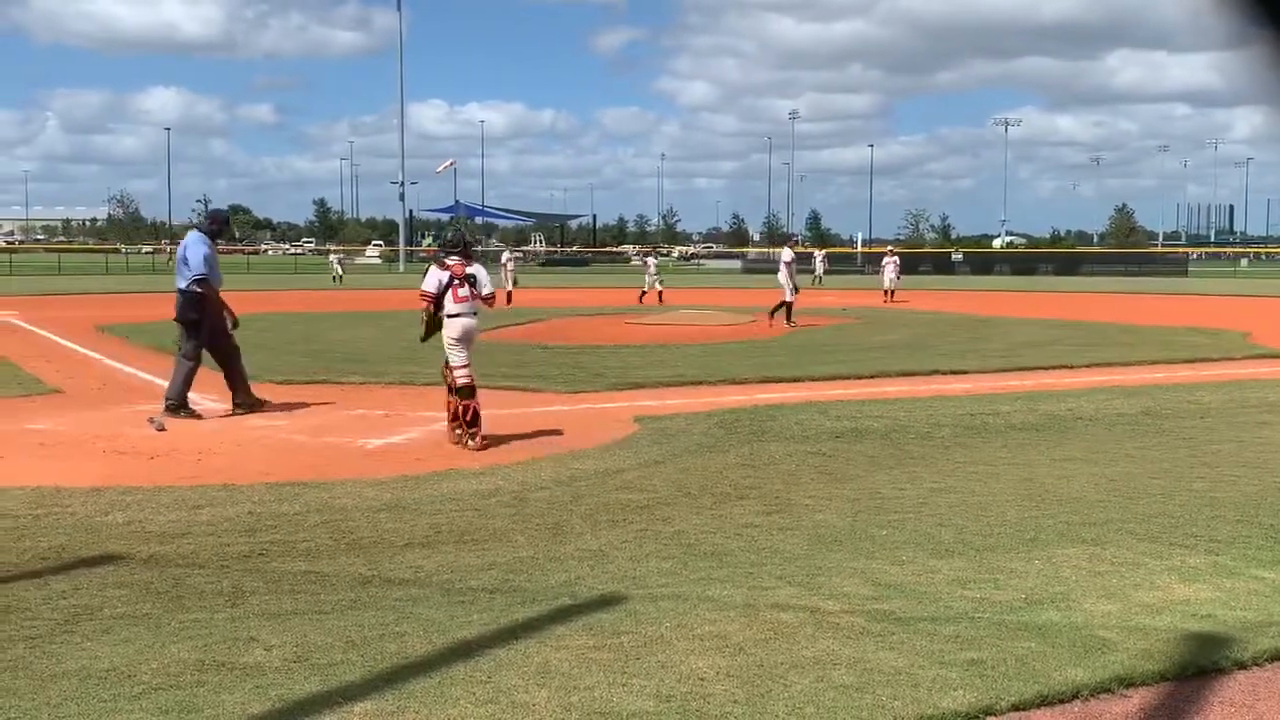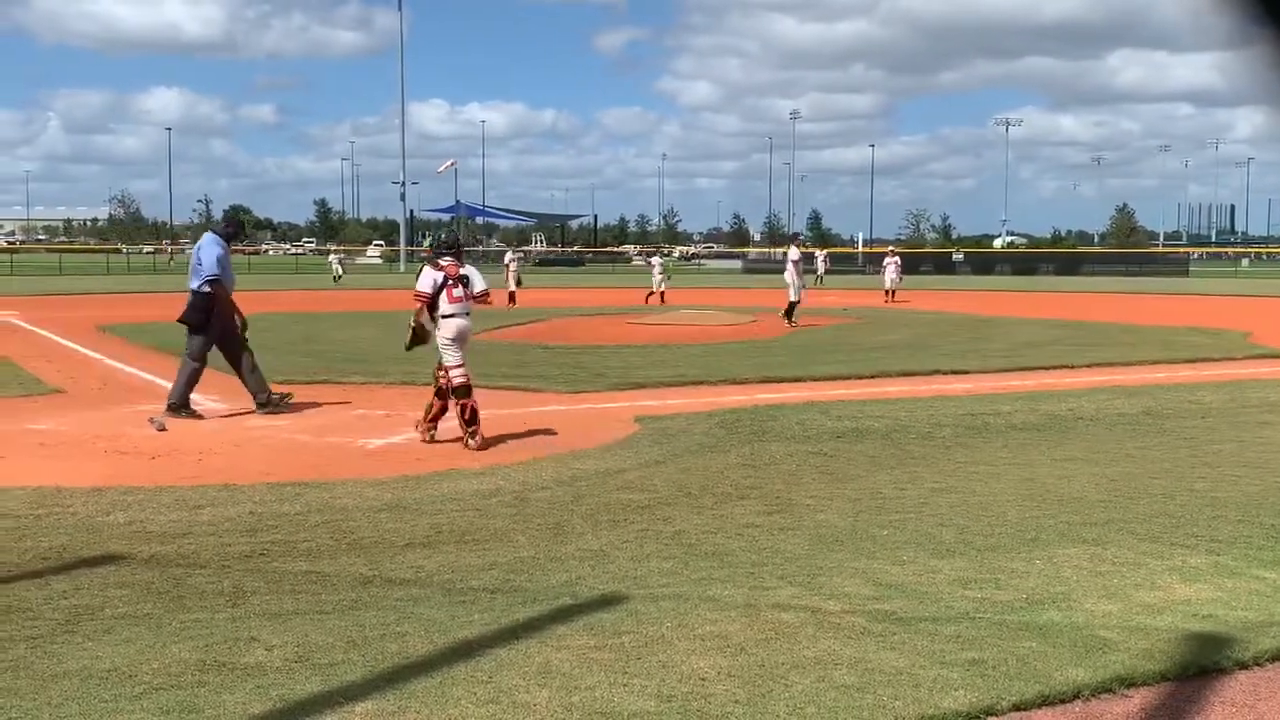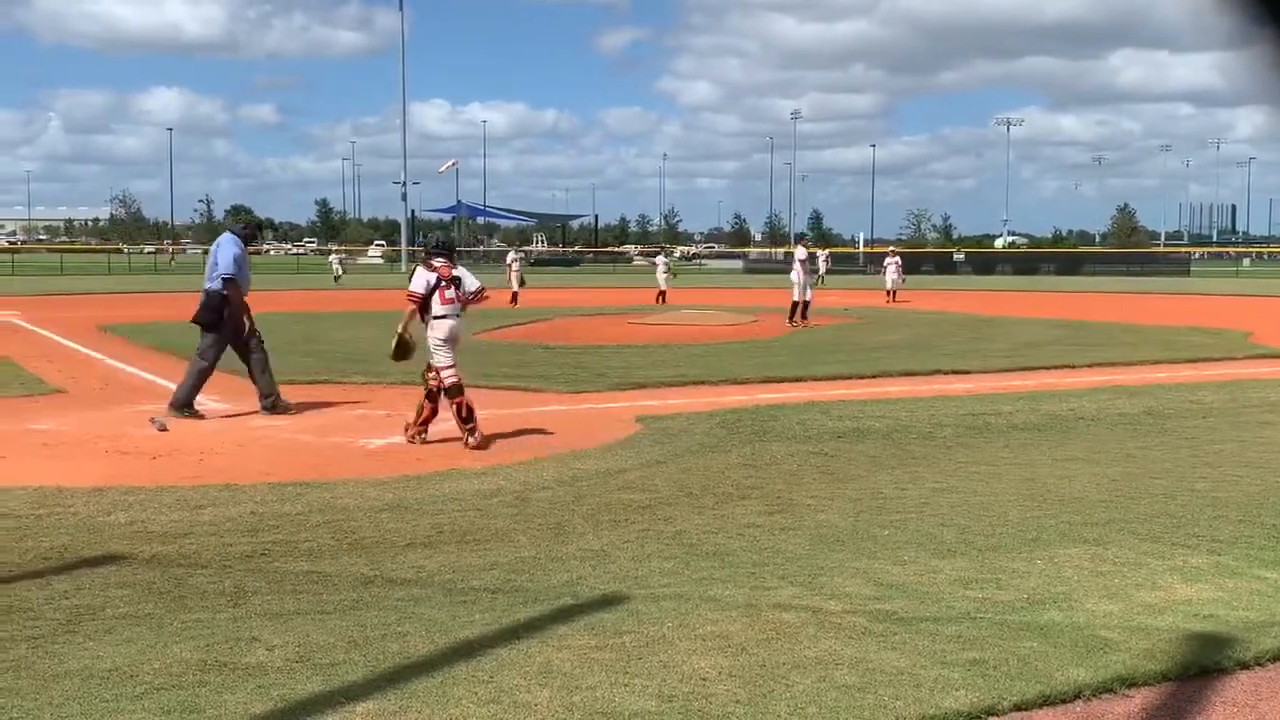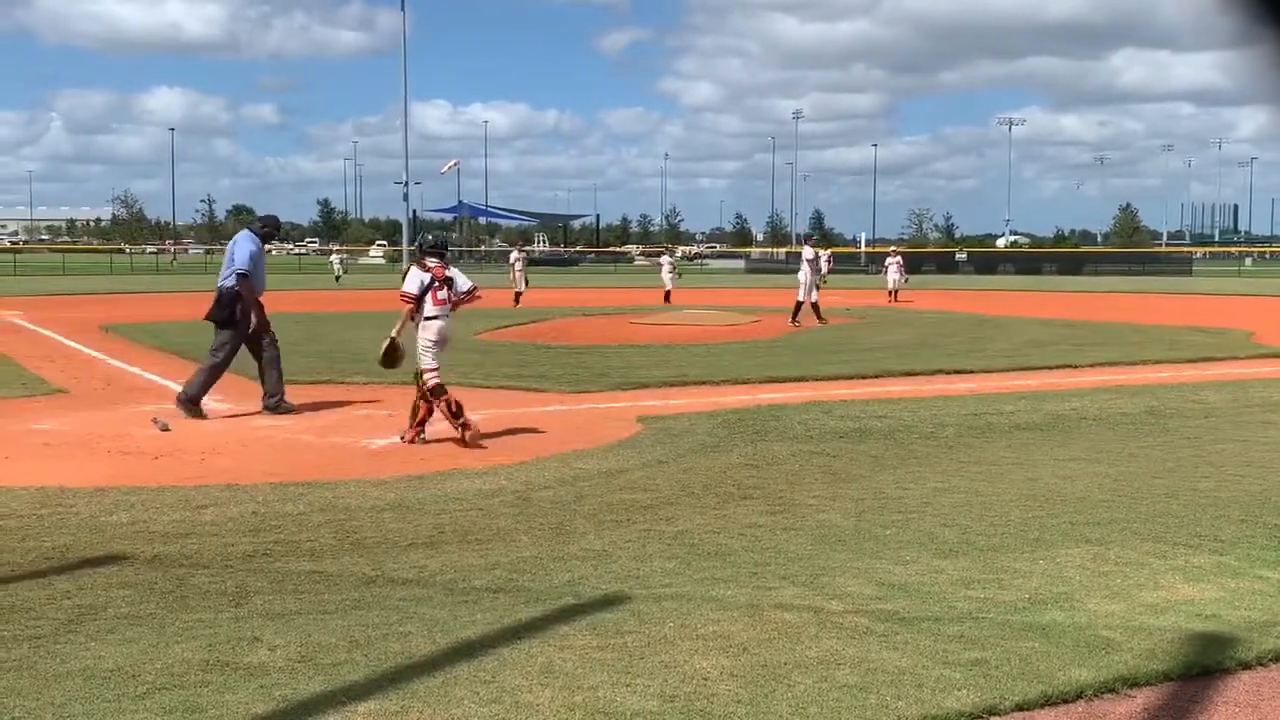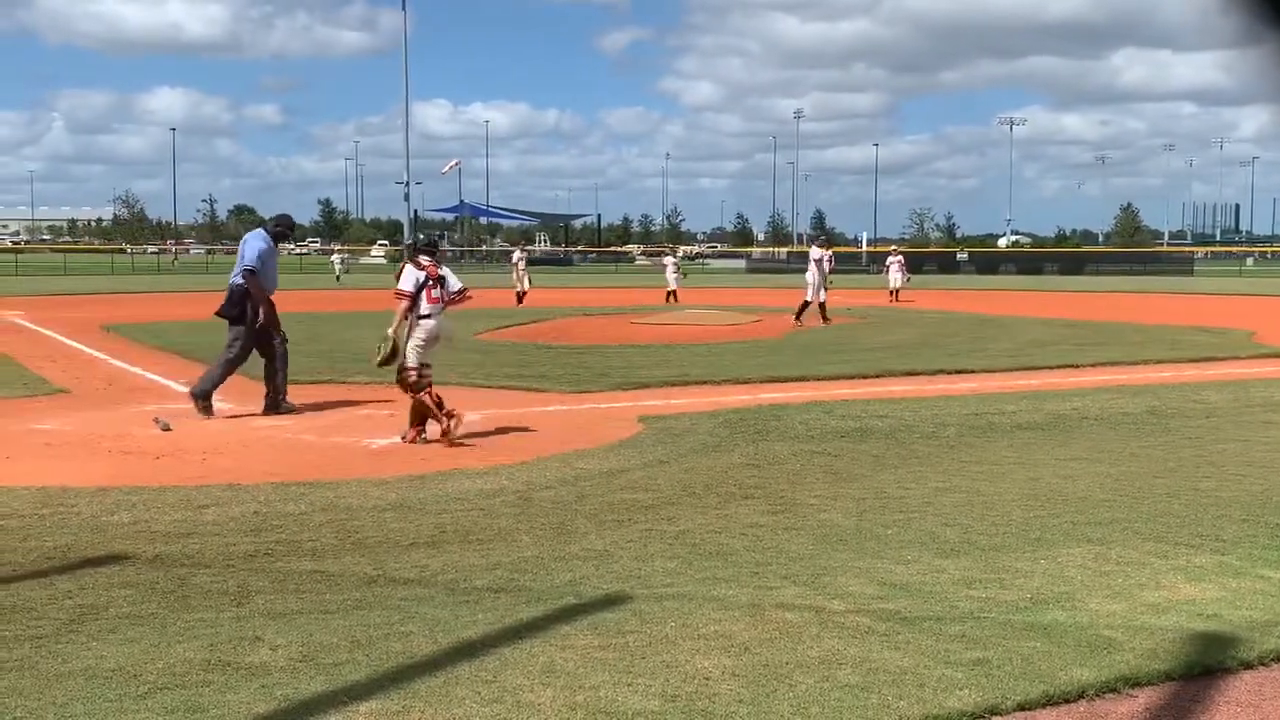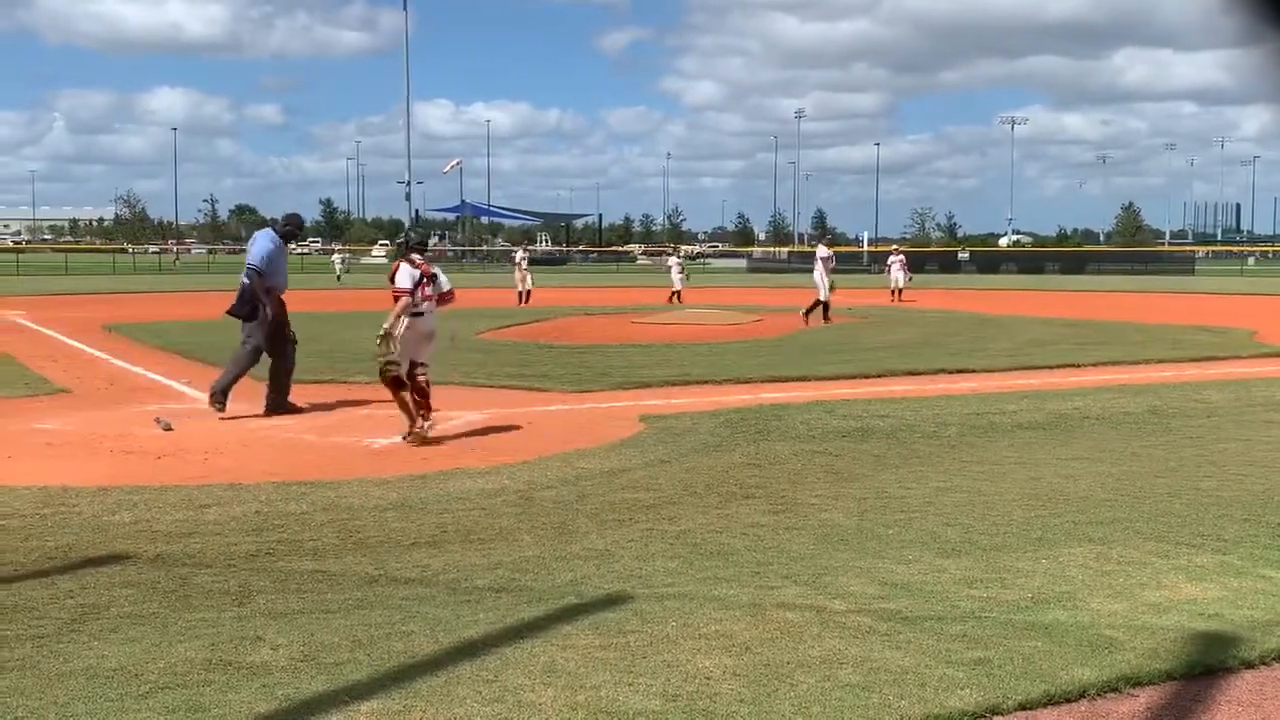
dt=0.1s
person 1, frame 1
left shoulder: (437, 269)
right shoulder: (475, 268)
left elbow: (427, 302)
right elbow: (490, 300)
left wrist: (428, 313)
left hip: (452, 324)
right hip: (472, 321)
left knee: (462, 378)
right knee: (452, 371)
left ankle: (474, 436)
right ankle: (456, 427)
person 1, frame 2
left shoulder: (430, 269)
right shoulder: (468, 269)
left elbow: (420, 303)
right elbow: (485, 298)
left wrist: (415, 320)
left hip: (446, 324)
right hip: (465, 322)
left knee: (458, 378)
right knee: (443, 373)
left ankle: (473, 434)
right ankle: (429, 425)
person 1, frame 3
left shoulder: (424, 270)
right shoulder: (459, 270)
left elbow: (414, 304)
right elbow: (481, 294)
left wrist: (403, 326)
left hip: (437, 325)
right hip: (455, 324)
left knee: (449, 381)
right knee: (431, 375)
left ankle: (471, 432)
right ankle: (418, 428)
person 1, frame 4
left shoulder: (417, 271)
right shoulder: (451, 271)
left elbow: (409, 305)
right elbow: (473, 293)
left wrist: (396, 331)
left hip: (427, 326)
right hip: (443, 325)
left knee: (432, 381)
right knee: (424, 377)
left ankle: (465, 427)
right ankle: (416, 430)
person 1, frame 5
left shoulder: (410, 268)
right shoulder: (442, 269)
left elbow: (405, 302)
right elbow: (463, 295)
left wrist: (393, 328)
left hip: (418, 325)
right hip: (436, 324)
left knee: (409, 378)
right knee: (422, 376)
left ankle: (446, 416)
right ankle: (416, 430)
person 1, frame 6
left shoulder: (404, 266)
right shoulder: (432, 269)
left elbow: (405, 299)
right elbow: (448, 296)
left wrist: (388, 323)
left hip: (411, 322)
right hip: (429, 322)
left knee: (390, 372)
right knee: (419, 375)
left ankle: (417, 421)
right ankle: (417, 429)
person 2, frame 1
left shoulder: (201, 241)
right shoulder: (197, 243)
right elbow: (202, 282)
right wrist: (227, 310)
left hip: (206, 305)
right hip: (196, 305)
left knee: (228, 350)
right knee: (189, 356)
left ankle: (244, 400)
right ankle: (174, 405)
person 2, frame 2
left shoulder: (216, 243)
right shoulder: (212, 245)
right elbow: (214, 283)
left wrist: (232, 312)
right wrist: (236, 312)
left hip: (217, 306)
right hip: (206, 306)
left knee: (240, 352)
right knee: (195, 356)
left ankle: (264, 399)
right ankle: (176, 405)
person 2, frame 3
left shoulder: (234, 244)
right shoulder: (229, 245)
right elbow: (229, 281)
left wrist: (243, 312)
right wrist: (245, 314)
left hip: (232, 307)
right hip: (220, 307)
left knee: (255, 352)
right knee: (207, 357)
left ankle: (270, 402)
right ankle: (181, 403)
person 2, frame 4
left shoulder: (253, 243)
right shoulder: (247, 242)
right elbow: (241, 278)
left wrist: (255, 309)
right wrist: (254, 310)
left hip: (246, 304)
right hip: (234, 305)
left knee: (268, 350)
right knee: (221, 354)
left ankle: (274, 401)
right ankle: (189, 397)
person 2, frame 5
left shoulder: (269, 243)
right shoulder: (257, 240)
right elbow: (248, 274)
left wrist: (265, 305)
right wrist: (262, 306)
left hip: (260, 302)
right hip: (245, 302)
left knee: (277, 350)
right knee: (236, 351)
left ankle: (275, 401)
right ankle: (201, 393)
person 2, frame 6
left shoulder: (279, 243)
right shoulder: (266, 239)
right elbow: (253, 273)
left wrist: (274, 304)
right wrist: (268, 304)
left hip: (271, 301)
right hip: (257, 301)
left knee: (286, 350)
right knee: (252, 348)
left ankle: (277, 402)
right ankle: (220, 390)
